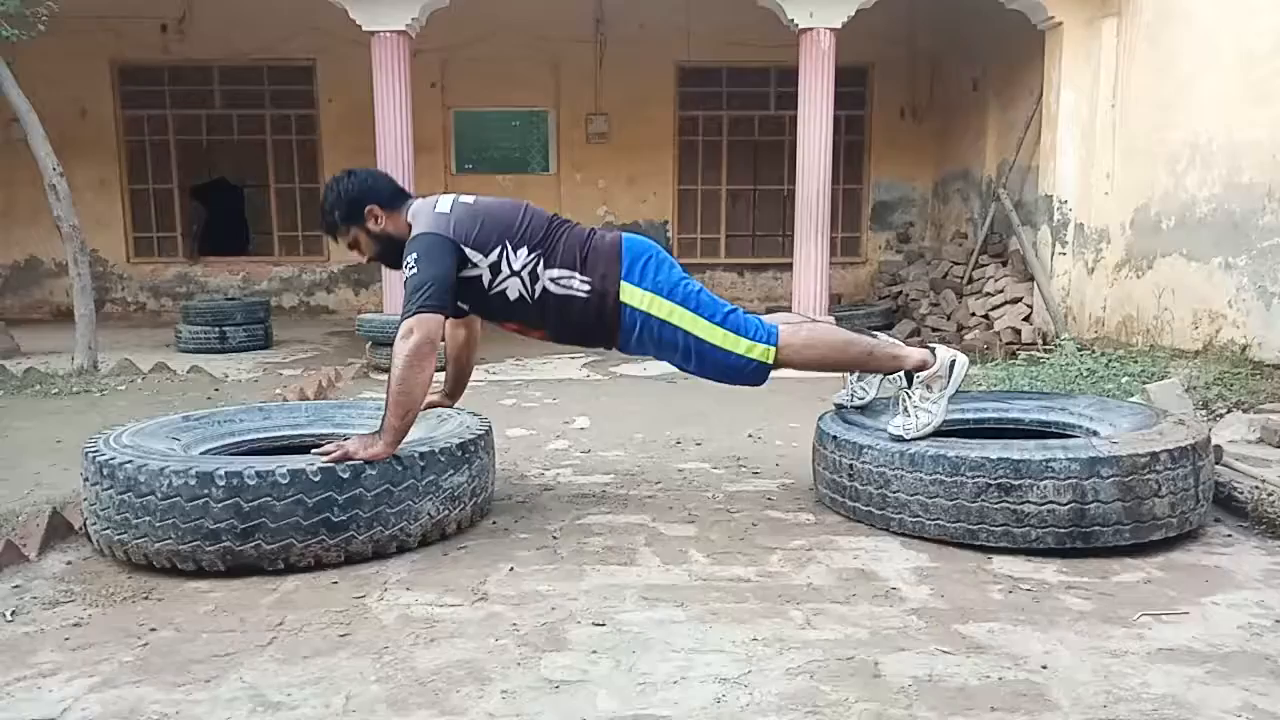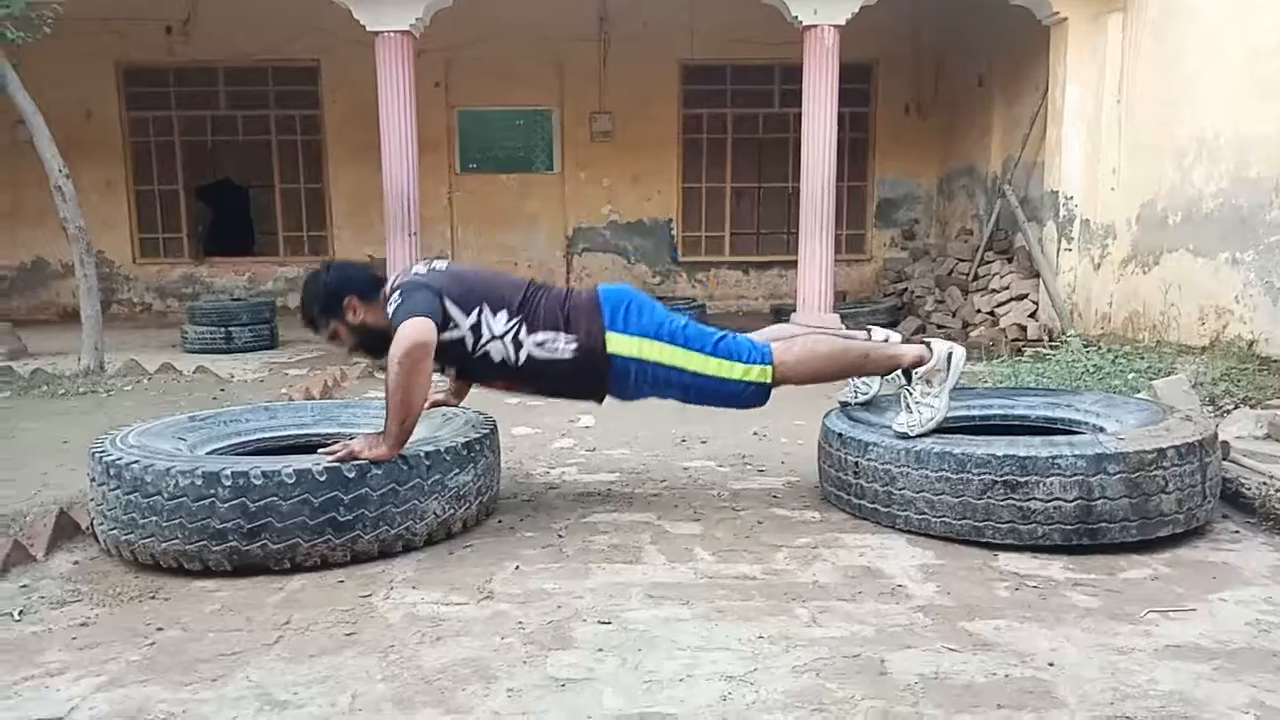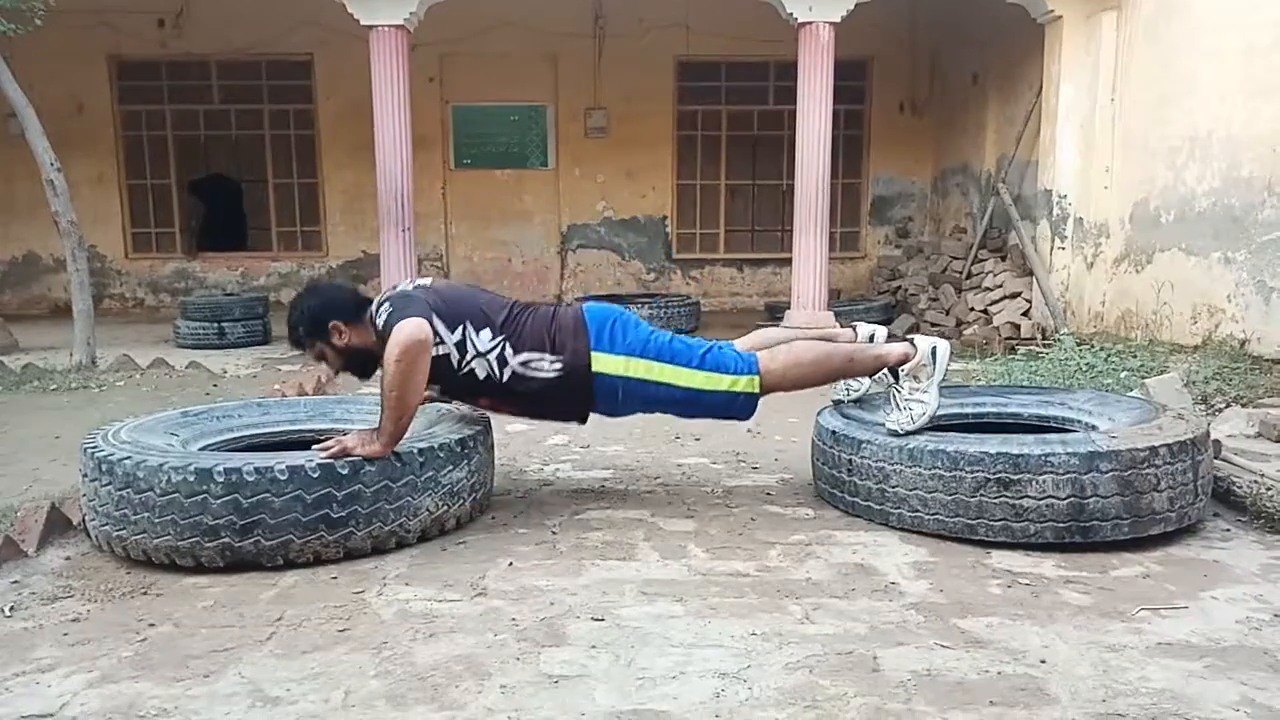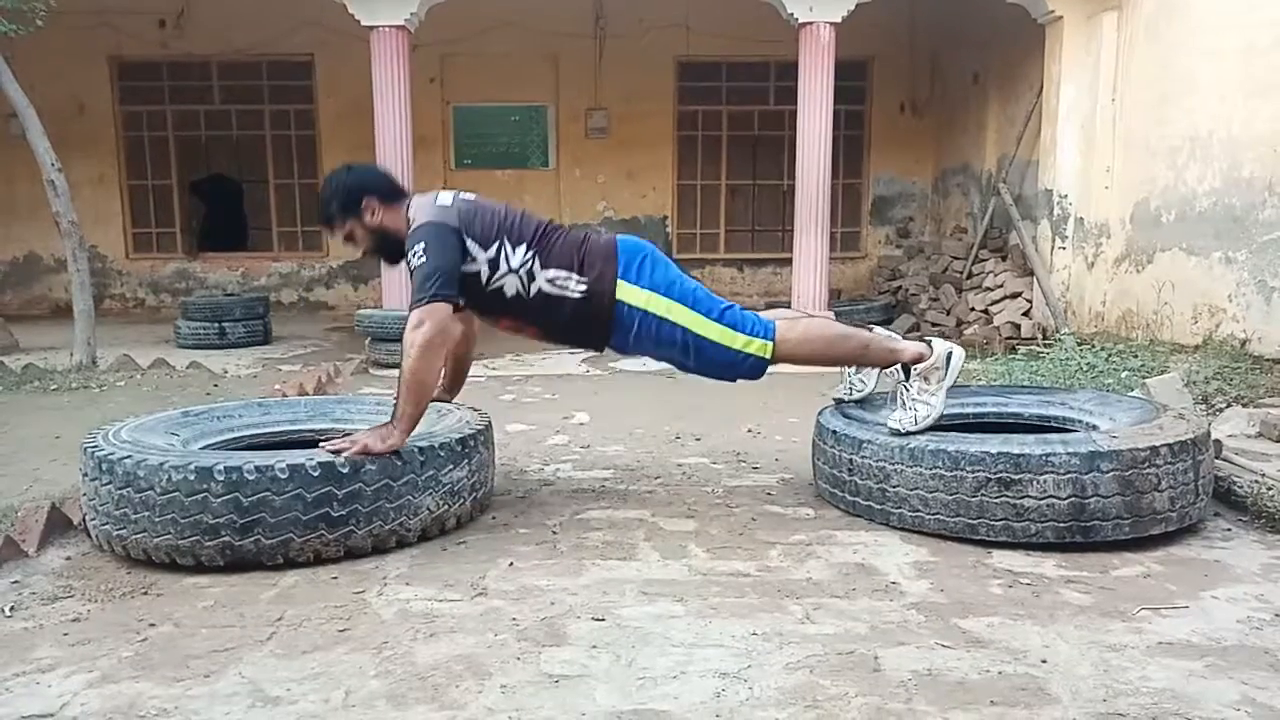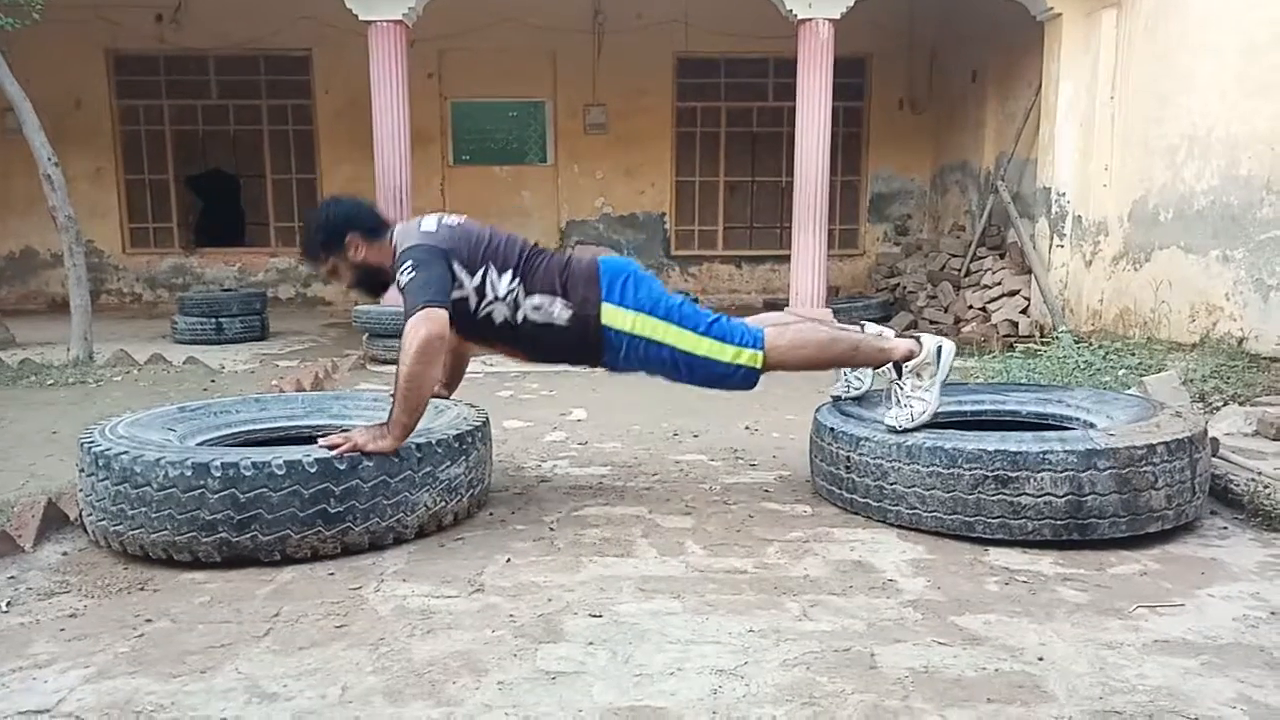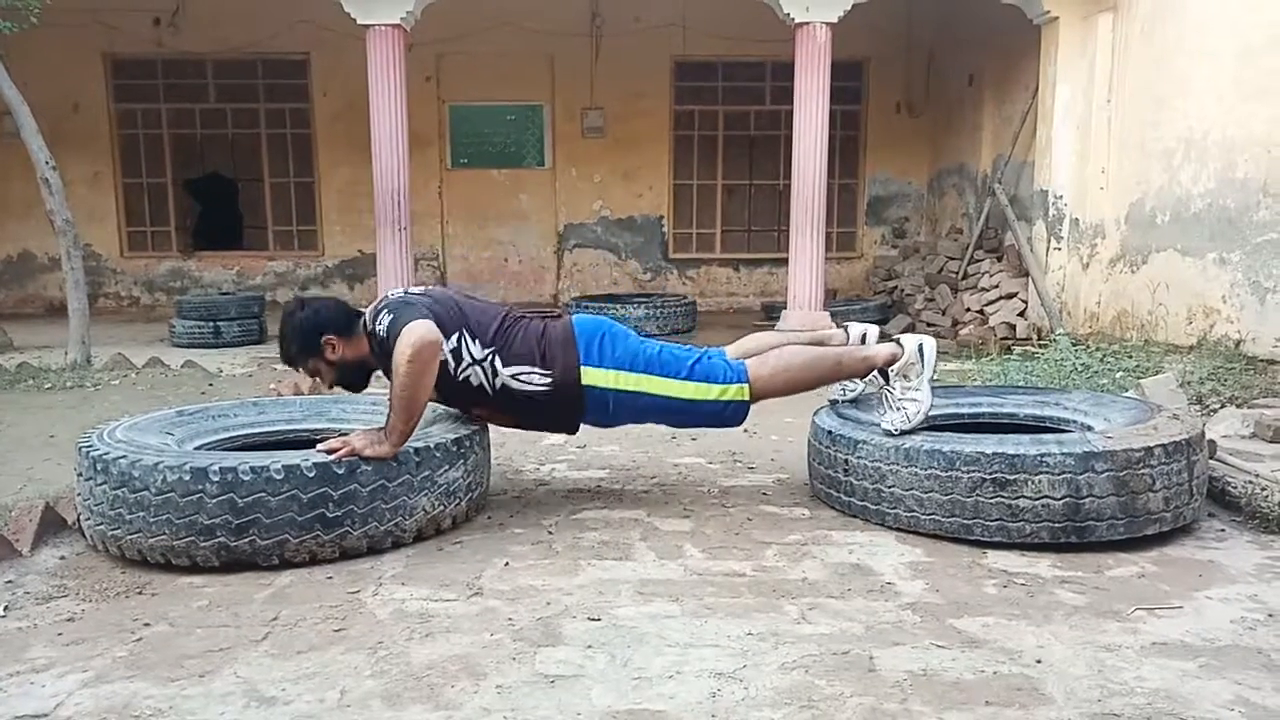
dt=0.3s
person 1, frame 1
left shoulder: (425, 238)
right shoulder: (442, 221)
left elbow: (418, 336)
right elbow: (464, 312)
left wrist: (386, 441)
right wrist: (451, 393)
left hip: (624, 288)
right hip: (616, 280)
left knee: (767, 347)
right knee: (750, 332)
left ankle: (924, 362)
right ankle: (880, 350)
person 1, frame 2
left shoulder: (405, 294)
right shoulder: (430, 291)
left elbow: (415, 344)
left wrist: (389, 441)
right wrist: (453, 393)
left hip: (611, 340)
right hip: (604, 324)
left knee: (763, 367)
right knee: (749, 351)
left ankle: (921, 357)
right ankle: (865, 339)
person 1, frame 3
left shoulder: (393, 309)
right shoulder: (418, 305)
left elbow: (412, 347)
left wrist: (383, 437)
right wrist: (448, 388)
left hip: (598, 357)
right hip: (590, 345)
left knee: (752, 375)
right knee: (735, 355)
left ankle: (910, 355)
right ankle: (855, 336)
person 1, frame 4
left shoulder: (426, 229)
right shoulder: (442, 221)
left elbow: (430, 329)
right elbow: (463, 317)
left wrist: (396, 432)
right wrist: (447, 391)
left hip: (620, 291)
right hip: (613, 281)
left knee: (763, 343)
right knee: (752, 329)
left ankle: (919, 354)
right ankle: (877, 344)
person 1, frame 5
left shoulder: (413, 254)
right shoulder: (430, 246)
left elbow: (427, 334)
right elbow: (460, 320)
left wrist: (392, 432)
right wrist: (444, 387)
left hip: (606, 309)
right hip: (600, 297)
left knee: (759, 352)
right knee: (742, 335)
left ankle: (909, 352)
right ankle: (865, 336)
person 1, frame 6
left shoulder: (387, 318)
right shoulder: (405, 311)
left elbow: (422, 344)
left wrist: (390, 439)
right wrist: (420, 401)
left hip: (585, 368)
right hip: (578, 350)
left knee: (742, 382)
right knee: (727, 363)
left ankle: (895, 355)
right ankle: (849, 337)
